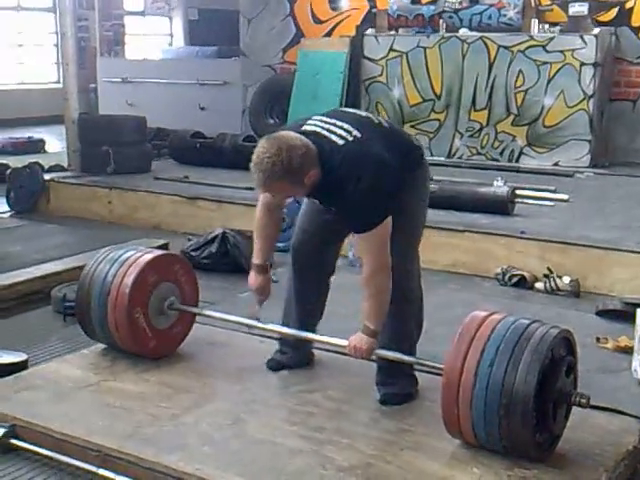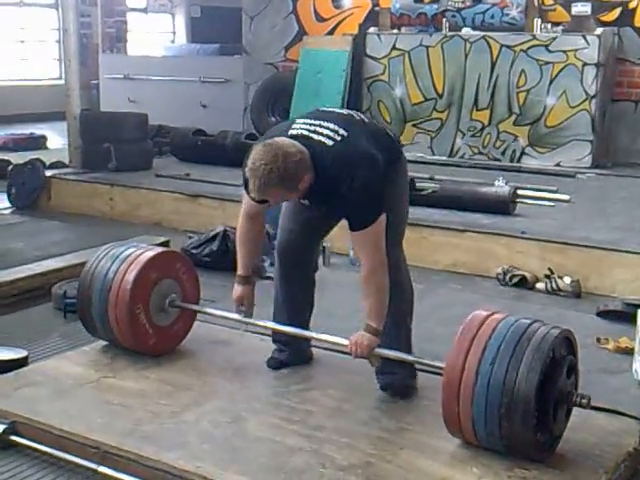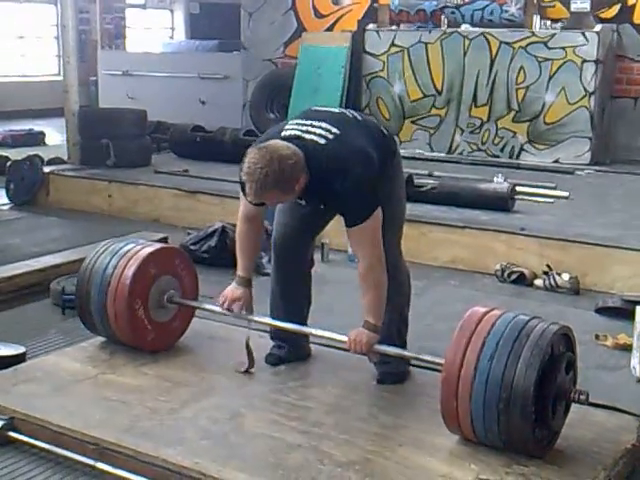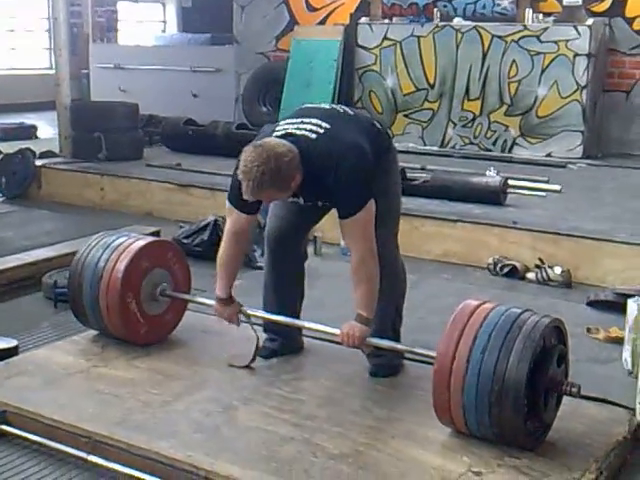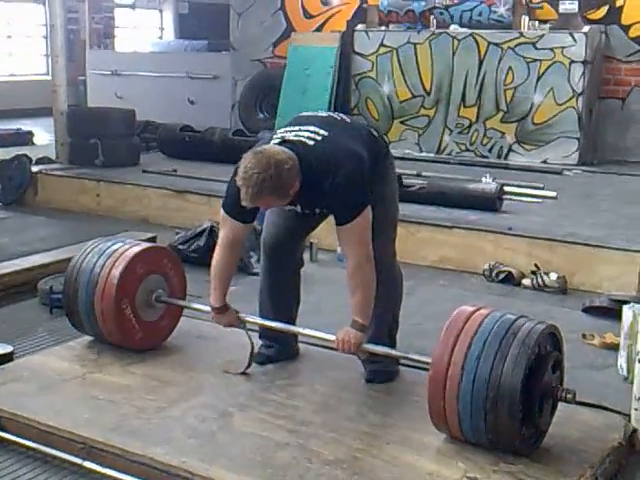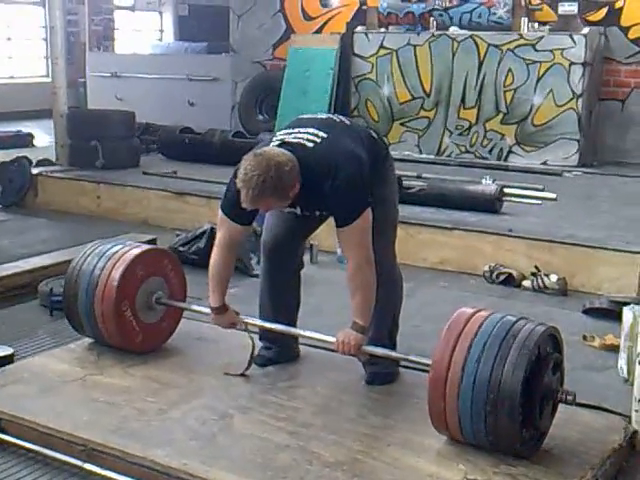
dt=0.2s
person 1, frame 1
left shoulder: (361, 181)
right shoulder: (278, 159)
left elbow: (376, 265)
right elbow: (268, 206)
left wrist: (370, 332)
right wrist: (260, 266)
left hip: (401, 176)
right hip: (334, 173)
left knee: (400, 268)
right knee: (305, 252)
left ankle: (397, 373)
right ankle: (296, 347)
person 1, frame 2
left shoulder: (355, 181)
right shoulder: (263, 164)
left elbow: (372, 263)
right elbow: (251, 216)
left wrist: (373, 330)
right wrist: (244, 279)
left hip: (383, 168)
right hip: (318, 167)
left knee: (389, 262)
right knee: (289, 249)
left ankle: (395, 362)
right ankle: (292, 345)
person 1, frame 3
left shoulder: (350, 178)
right shoulder: (258, 167)
left elbow: (369, 258)
right elbow: (249, 218)
left wrist: (371, 326)
right wrist: (242, 281)
left hip: (378, 164)
right hip: (311, 165)
left knee: (386, 256)
right knee: (285, 245)
right ankle: (289, 340)
person 1, frame 4
left shoulder: (344, 172)
right shoulder: (252, 169)
left elbow: (362, 252)
right elbow: (235, 233)
left wrist: (362, 319)
right wrist: (223, 297)
left hip: (374, 158)
right hip: (306, 158)
left knee: (382, 250)
right knee: (279, 238)
left ankle: (384, 345)
right ankle: (282, 334)
person 1, frame 5
left shoulder: (342, 179)
right shoulder: (249, 176)
left elbow: (359, 258)
right elbow: (228, 242)
left wrist: (358, 325)
right wrist: (218, 305)
left hip: (371, 166)
left knee: (379, 257)
right knee: (275, 245)
right ankle: (278, 340)
person 1, frame 6
left shoulder: (342, 181)
right shoulder: (248, 179)
left elbow: (359, 260)
right elbow: (225, 242)
left wrist: (359, 327)
right wrist: (217, 306)
left hip: (371, 168)
right hip: (305, 165)
left knee: (379, 259)
right knee: (275, 247)
left ankle: (380, 353)
right ankle: (278, 342)
